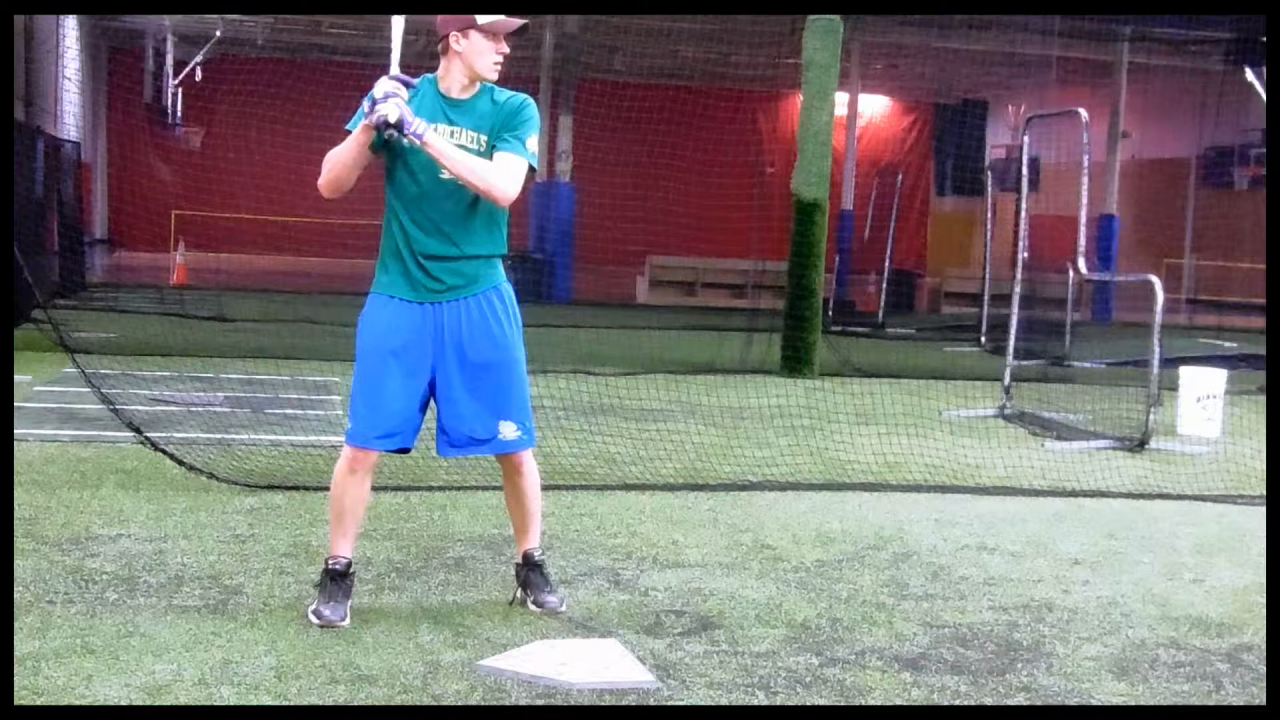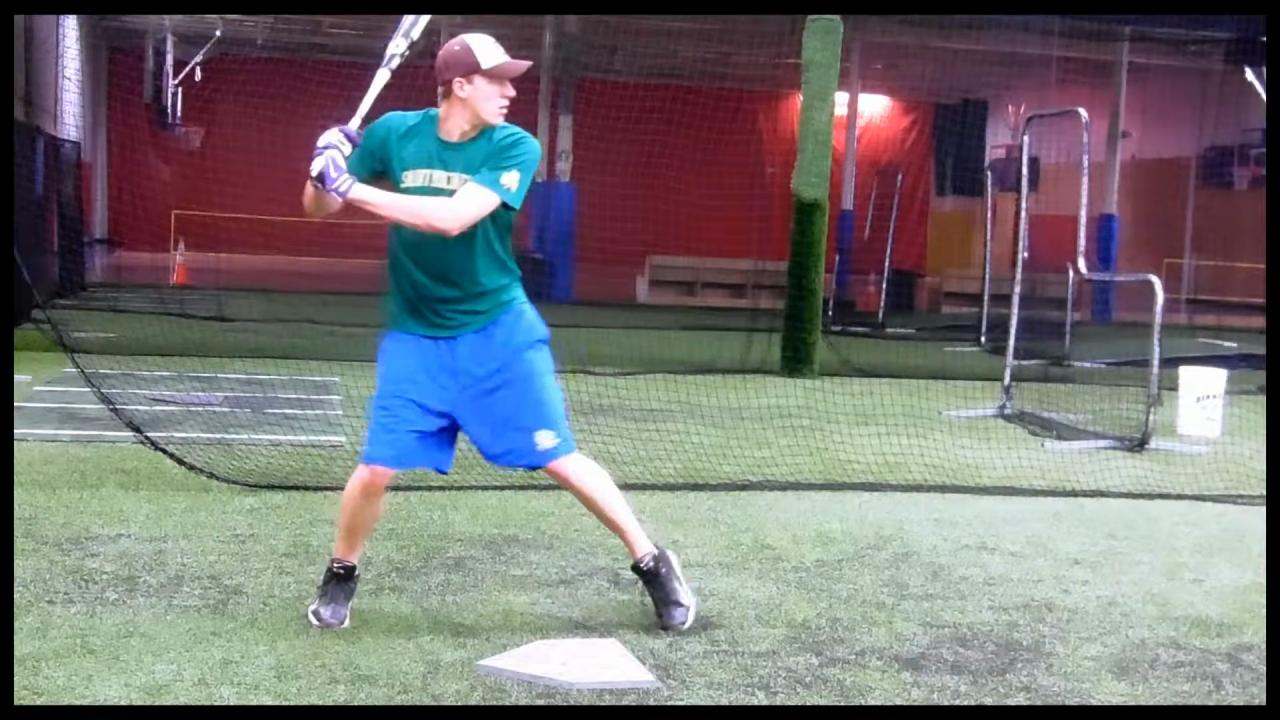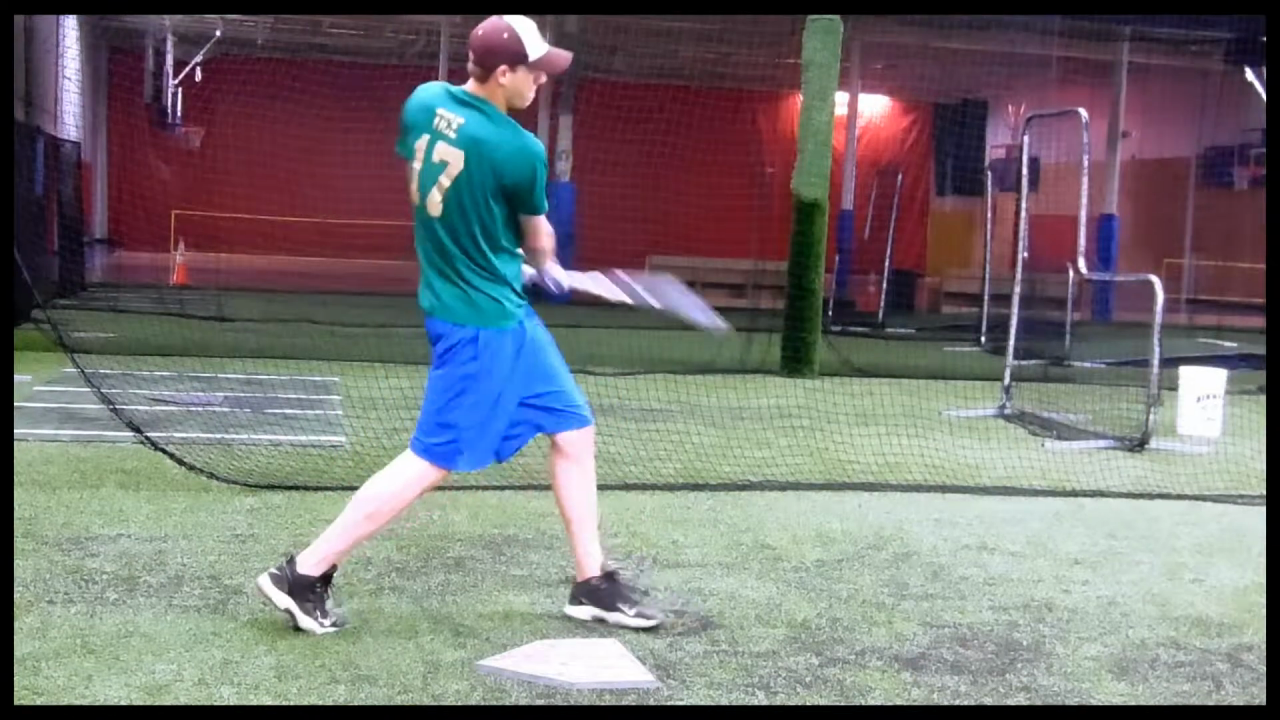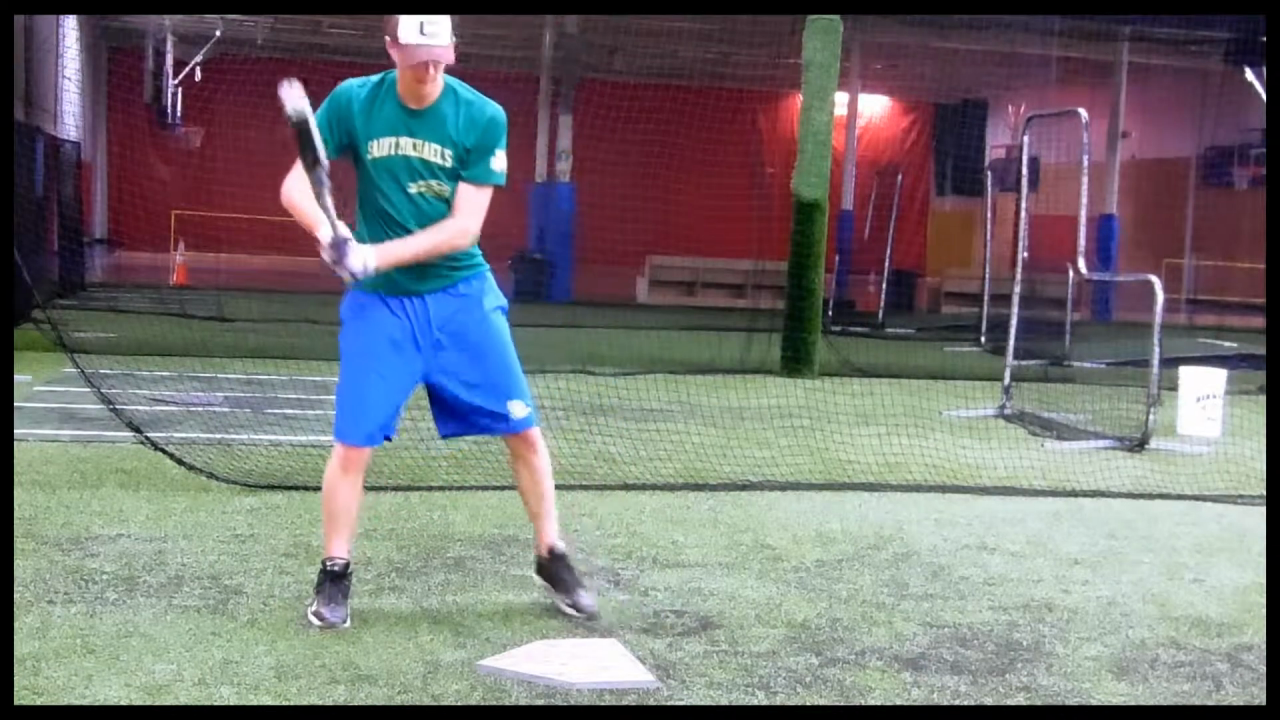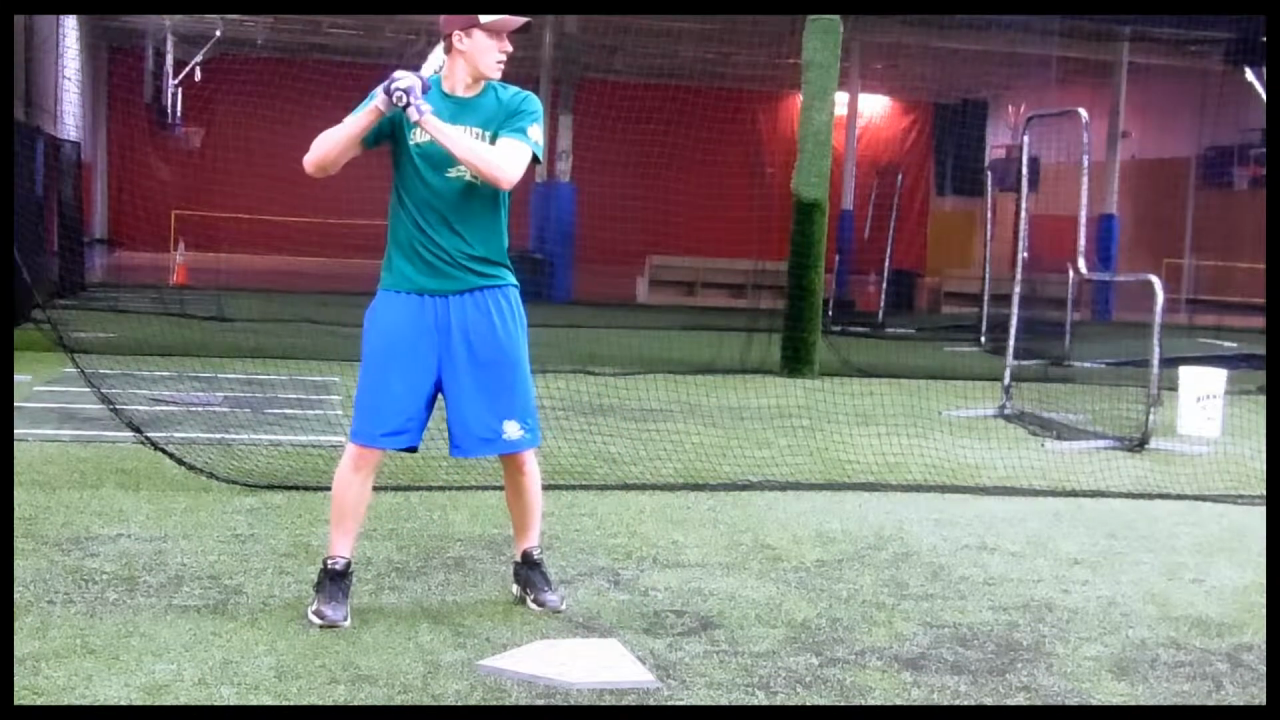
dt=1s
person 1, frame 1
left shoulder: (514, 109)
right shoulder: (399, 94)
left elbow: (504, 188)
right elbow: (330, 185)
left wrist: (422, 133)
right wrist: (372, 123)
left hip: (480, 300)
right hip: (398, 301)
left knee: (513, 445)
right knee: (363, 445)
left ankle: (531, 565)
right ankle: (337, 573)
person 1, frame 2
left shoulder: (515, 148)
right shoulder: (393, 132)
left elbow: (453, 217)
right elbow: (317, 207)
left wrist: (354, 189)
right wrist: (325, 168)
left hip: (499, 330)
right hip: (416, 337)
left knee: (559, 458)
right knee: (377, 469)
left ankle: (651, 562)
right ankle: (340, 575)
person 1, frame 3
left shoulder: (424, 101)
right shoulder: (519, 151)
right elbow: (538, 241)
right wrist: (547, 269)
left hip: (504, 313)
right hip: (481, 322)
left knee: (574, 432)
right knee: (431, 461)
left ankle: (592, 583)
right ankle: (304, 573)
person 1, frame 4
left shoulder: (483, 117)
right shoulder: (351, 102)
left elbow: (465, 226)
right elbow: (296, 186)
left wrist: (378, 253)
right wrist: (327, 232)
left hip: (461, 293)
right hip: (376, 301)
left knee: (522, 429)
right knee: (353, 444)
left ankle: (551, 556)
right ankle: (334, 575)
person 1, frame 5
left shoulder: (519, 105)
right shoulder: (403, 96)
left elbow: (505, 172)
right elbow: (317, 164)
left wrist: (426, 117)
right wrist: (381, 104)
left hip: (487, 299)
right hip: (405, 298)
left knee: (517, 445)
right knee: (367, 442)
left ankle: (529, 564)
right ankle: (335, 574)
